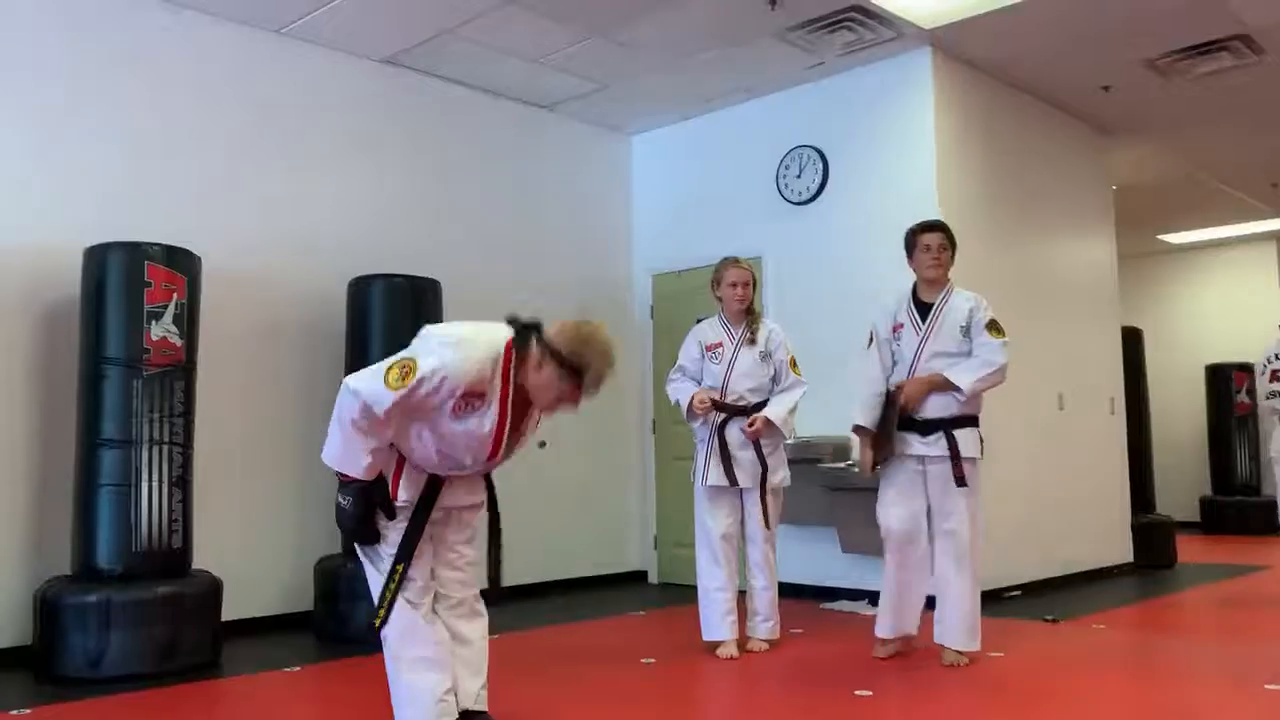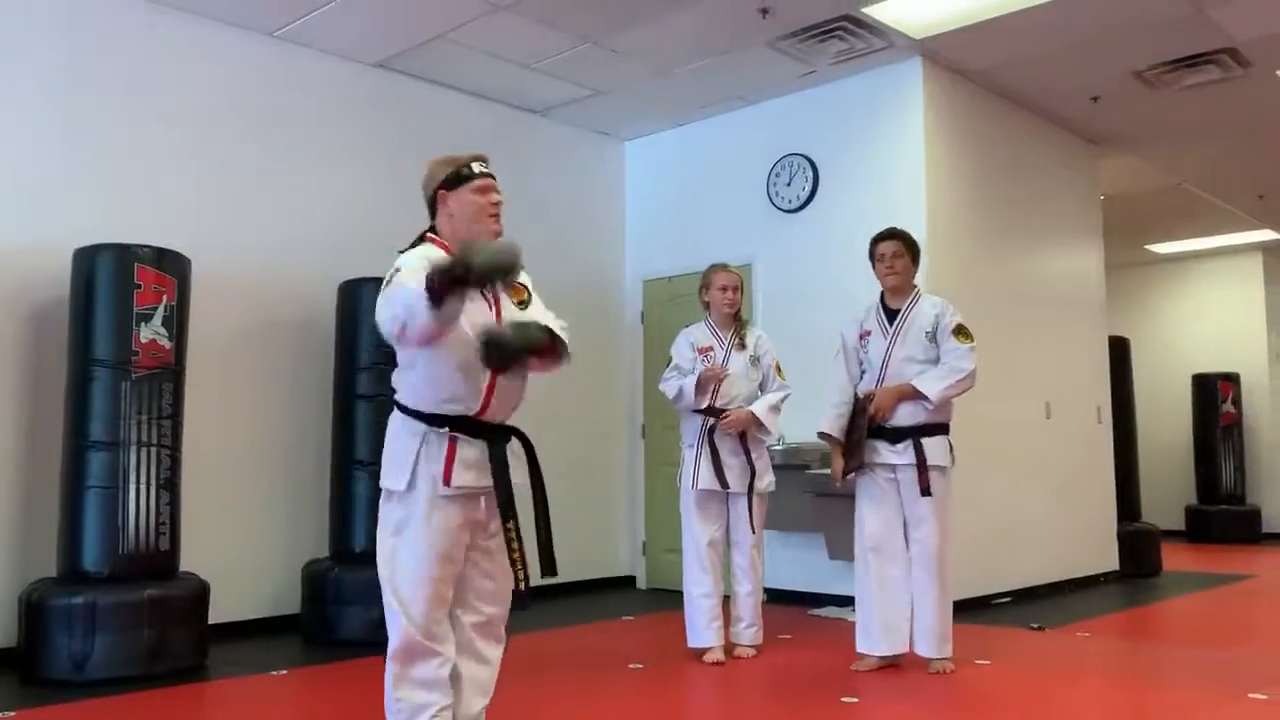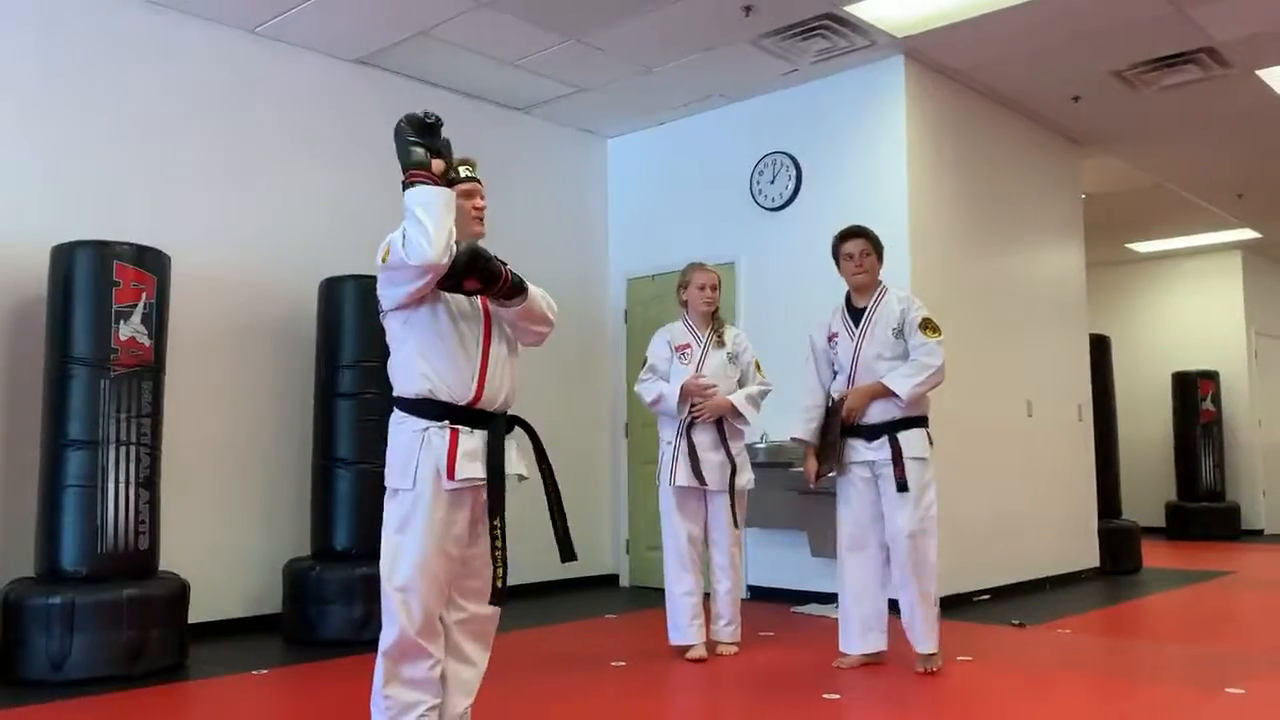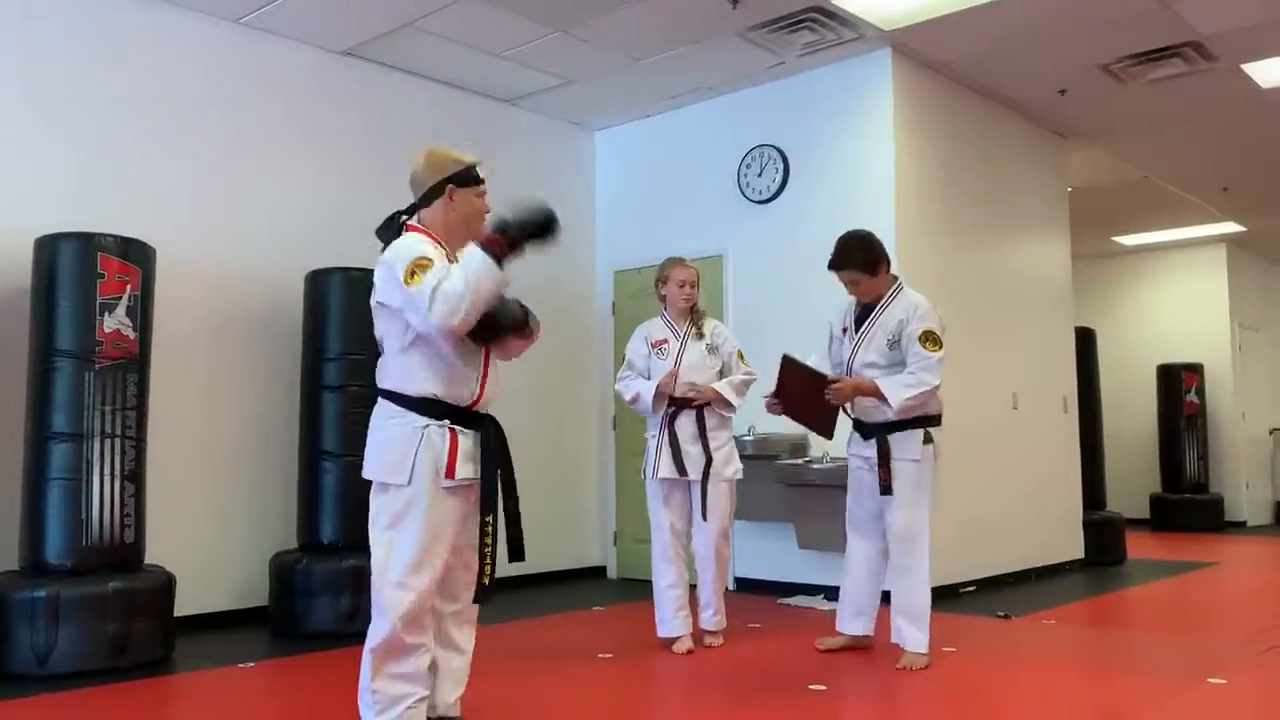
dt=0.5s
person 1, frame 1
left shoulder: (545, 383)
right shoulder: (461, 357)
right elbow: (362, 396)
left wrist: (480, 482)
right wrist: (355, 484)
left hip: (457, 487)
right hip: (393, 482)
left knee: (461, 602)
right knee: (407, 599)
person 1, frame 2
left shoulder: (507, 275)
right shoulder: (419, 266)
left elbow: (549, 331)
right elbow: (402, 318)
left wrist: (535, 338)
right wrist: (454, 280)
left hip: (495, 460)
right hip: (428, 457)
left knee: (484, 609)
right knee: (421, 613)
person 1, frame 3
left shoulder: (484, 272)
right shoulder: (400, 258)
left elbow: (541, 323)
right elbow: (429, 256)
left wrist: (499, 280)
right wrist: (423, 173)
left hip: (489, 450)
right hip: (430, 449)
left knee: (475, 601)
right knee: (418, 599)
person 1, frame 4
left shoulder: (456, 264)
right shoulder: (406, 254)
left elbow: (503, 339)
right elbow: (445, 312)
left wrist: (512, 319)
right wrist: (499, 244)
left hip: (461, 446)
right hip: (418, 444)
left knee: (458, 588)
right knee: (408, 590)
person 2, frame 1
left shoulder: (972, 307)
right shoulder: (892, 316)
left elbow: (993, 364)
right elbow: (874, 379)
left wrist: (930, 381)
right wrist: (866, 436)
left hip: (953, 437)
right hip: (903, 439)
left knee: (955, 536)
right knee: (899, 530)
left ankle: (956, 638)
right ankle: (897, 627)
person 2, frame 2
left shoulder: (940, 312)
right shoulder: (861, 325)
left elbow: (962, 370)
right elbow: (845, 387)
left wrist: (900, 391)
right wrist: (836, 446)
left hip: (924, 445)
right hip: (874, 448)
left knee: (928, 544)
right knee: (876, 543)
left ankle: (934, 646)
right ankle: (882, 645)
person 2, frame 3
left shoulder: (906, 307)
right shoulder: (830, 325)
left elbow: (930, 366)
right elbow: (817, 390)
left wrist: (871, 389)
right wrist: (811, 448)
left hip: (902, 440)
right hip: (853, 445)
left knee: (911, 537)
right knee: (857, 542)
left ankle: (924, 644)
right ankle: (865, 642)
person 2, frame 4
left shoulder: (915, 310)
right shoulder: (847, 316)
left elbow: (926, 378)
right elbow: (835, 374)
left wrist: (865, 387)
left hip: (907, 438)
right hip: (864, 439)
left knee: (906, 534)
right knee: (862, 532)
left ankle: (914, 641)
right ankle: (856, 627)
person 3, frame 1
left shoulder: (770, 334)
right shoulder: (701, 334)
left elbow: (792, 386)
right elbow: (678, 380)
left wrist: (769, 418)
right wrist: (692, 398)
left hip: (761, 445)
right hip: (716, 445)
left knee: (762, 540)
right knee: (717, 540)
left ankle: (761, 628)
right ankle: (724, 632)
person 3, frame 2
left shoulder: (757, 340)
right shoulder: (690, 338)
left elbow: (779, 390)
right elbow: (670, 385)
left wrist: (752, 415)
right wrist: (698, 382)
left hip: (748, 450)
right hip: (703, 450)
left knee: (747, 545)
right knee: (703, 546)
left ankle: (745, 634)
right ankle: (709, 639)
person 3, frame 3
left shoulder: (735, 339)
right shoulder: (667, 337)
left elbow: (759, 387)
right elbow: (646, 386)
left wrist: (729, 404)
right wrist: (683, 391)
left hip: (725, 447)
right hip: (681, 449)
left knee: (726, 544)
right knee: (683, 544)
left ankle: (726, 631)
right ankle: (691, 635)
person 3, frame 4
left shoulder: (715, 331)
right shoulder: (647, 333)
left elbow: (744, 376)
right elbow: (626, 382)
left wrist: (717, 391)
right wrist: (656, 390)
left hip: (711, 438)
right hip: (667, 440)
left knee: (713, 534)
right knee: (669, 536)
left ankle: (712, 621)
right ankle: (678, 626)
